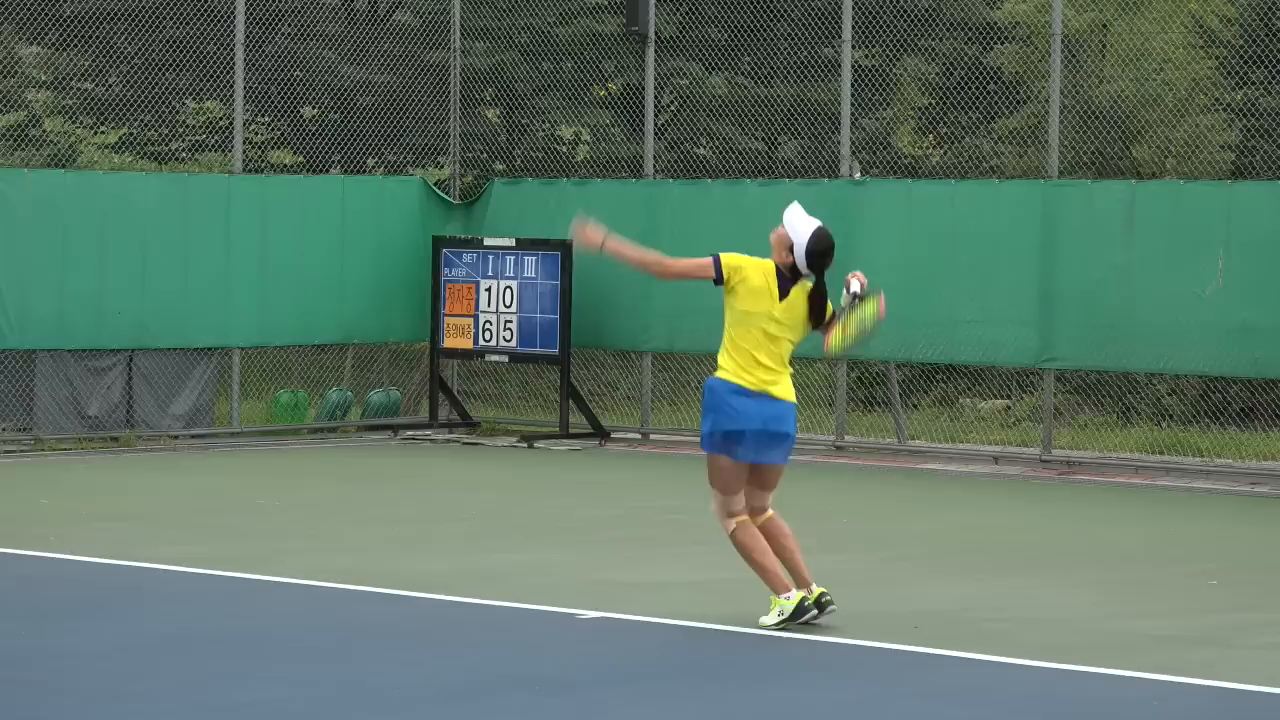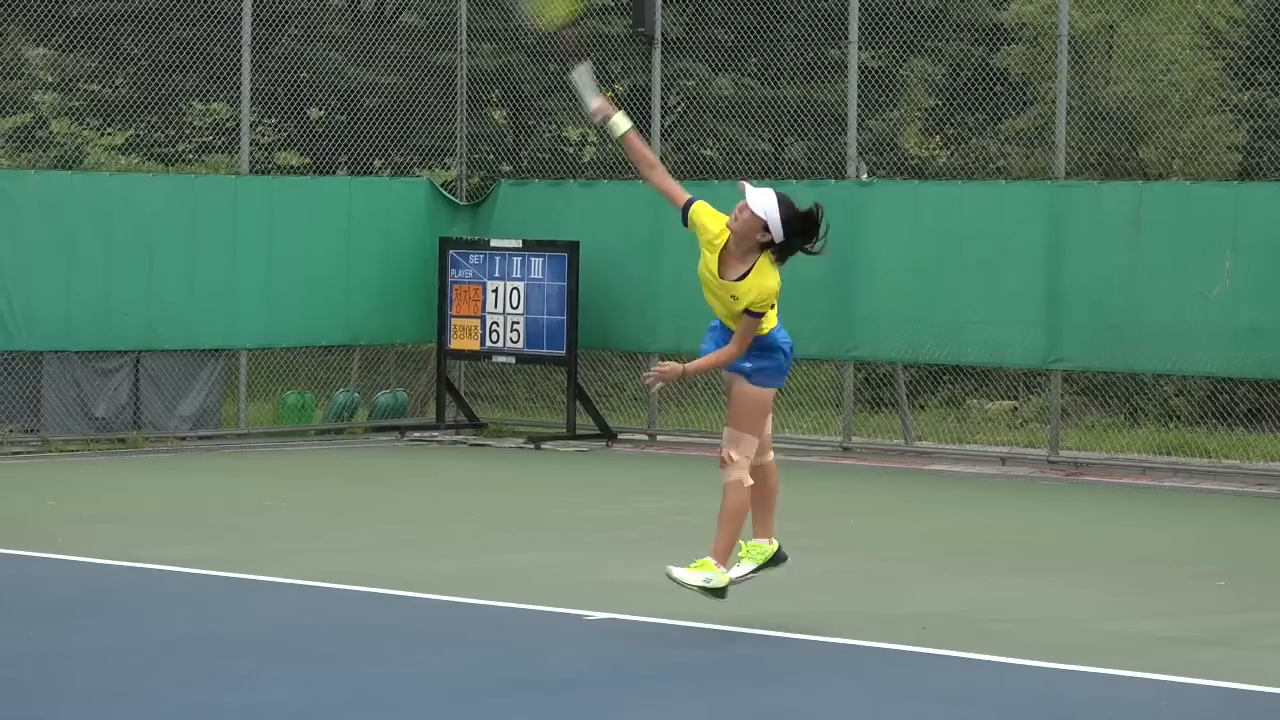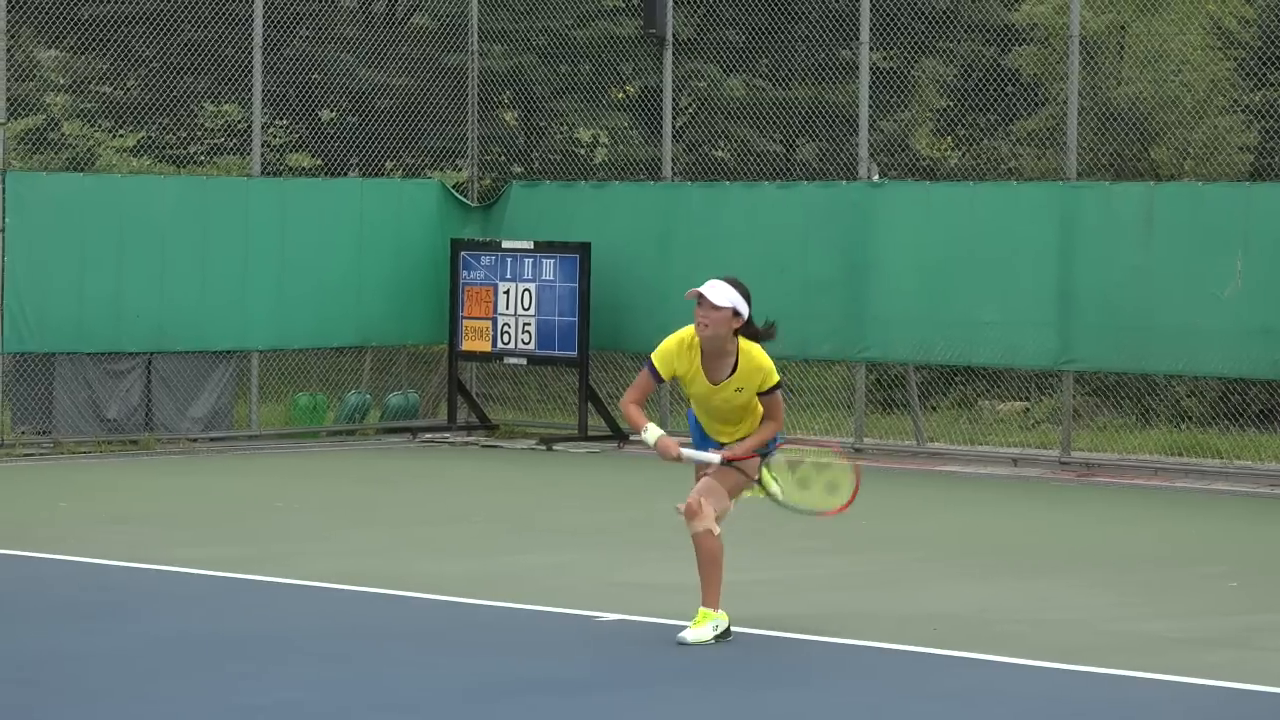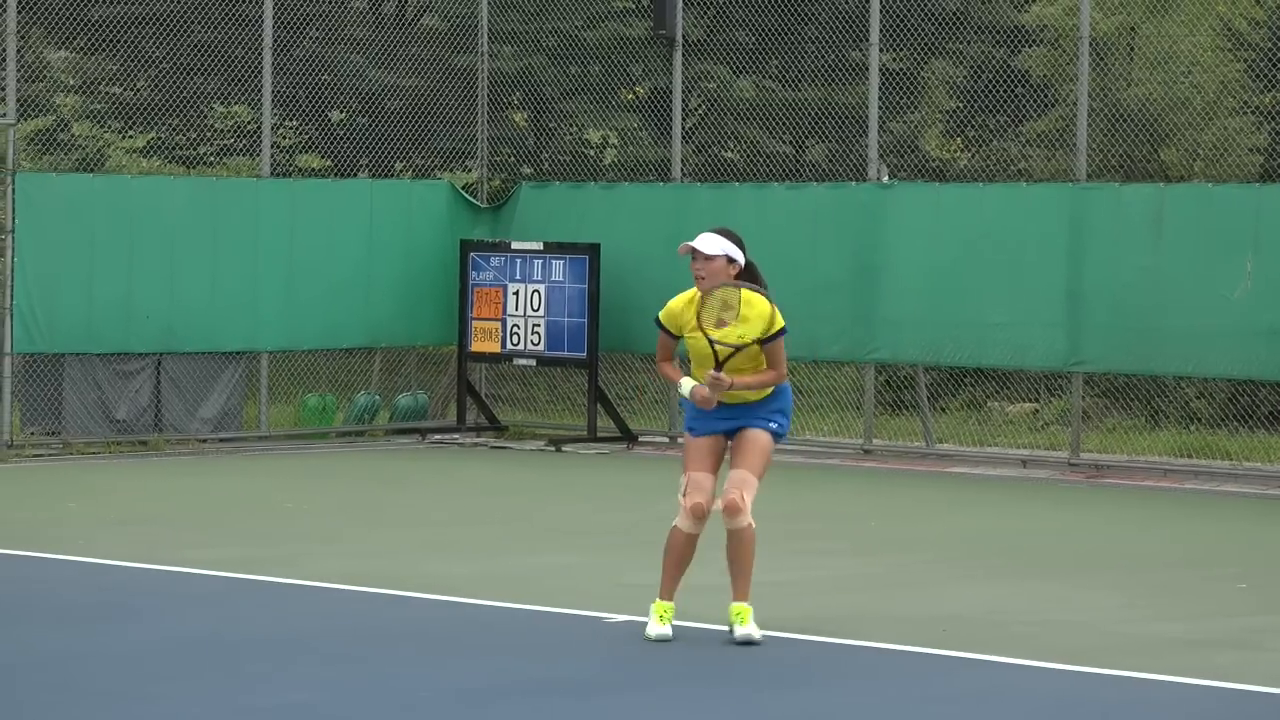
dt=0.3s
person 1, frame 1
left shoulder: (742, 269)
right shoulder: (810, 297)
left elbow: (667, 269)
left wrist: (605, 242)
right wrist: (854, 295)
left hip: (733, 403)
right hip: (779, 412)
left knee: (732, 515)
right knee: (760, 510)
left ankle: (788, 597)
right ankle: (810, 591)
person 1, frame 2
left shoulder: (764, 283)
right shoulder: (714, 227)
left elbow: (737, 350)
right elbow: (656, 176)
left wrist: (682, 371)
right wrist: (618, 123)
left hip: (758, 352)
right hip: (730, 333)
left knee: (734, 458)
right knee: (756, 448)
left ankle: (715, 569)
right ankle: (765, 544)
person 1, frame 3
left shoulder: (757, 362)
right shoulder: (675, 348)
left elbow: (774, 424)
right elbow: (630, 402)
left wrist: (732, 453)
right wrist: (656, 437)
left hip: (747, 438)
right hip: (704, 432)
left knee: (699, 508)
right knee: (699, 515)
left ankle: (713, 615)
right ankle: (746, 482)
person 1, frame 4
left shoulder: (762, 310)
right shoulder: (679, 308)
left elbow: (779, 374)
right elbow: (663, 361)
left wrist: (731, 382)
right wrist: (690, 388)
left hip: (760, 406)
right hip: (708, 407)
left knee: (734, 504)
right knee: (693, 508)
left ankle: (740, 609)
right ankle: (663, 606)
